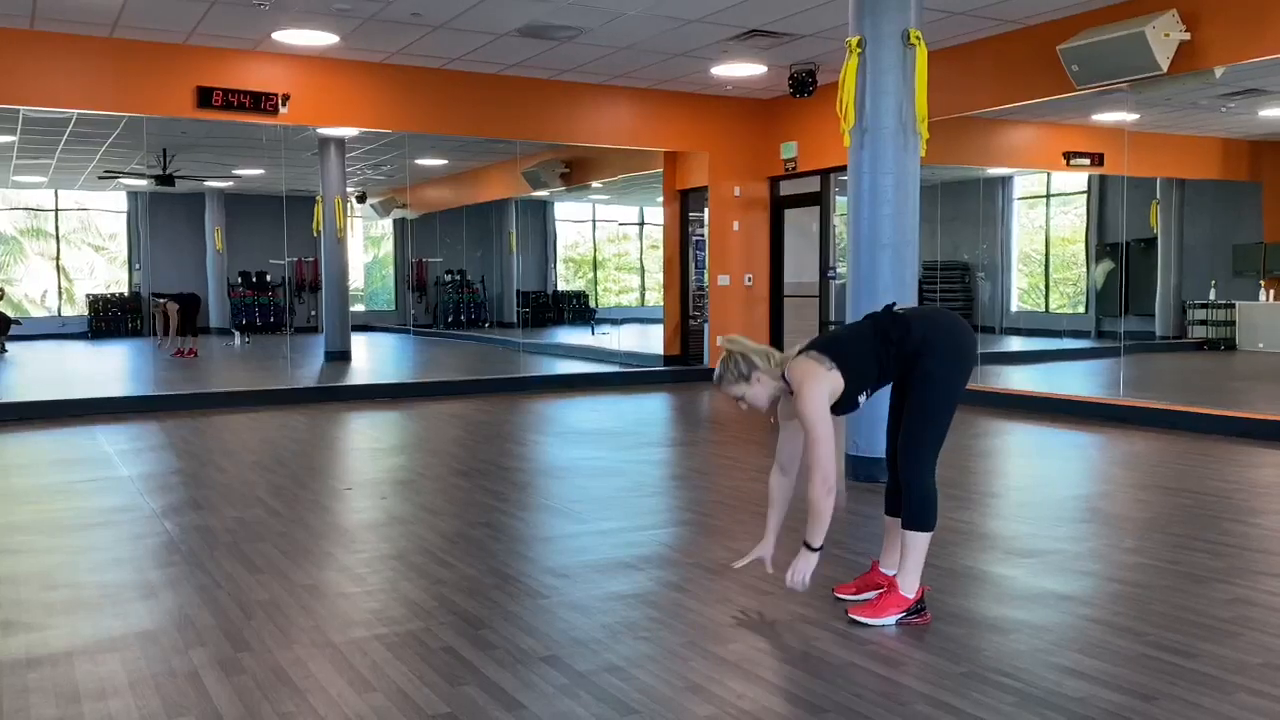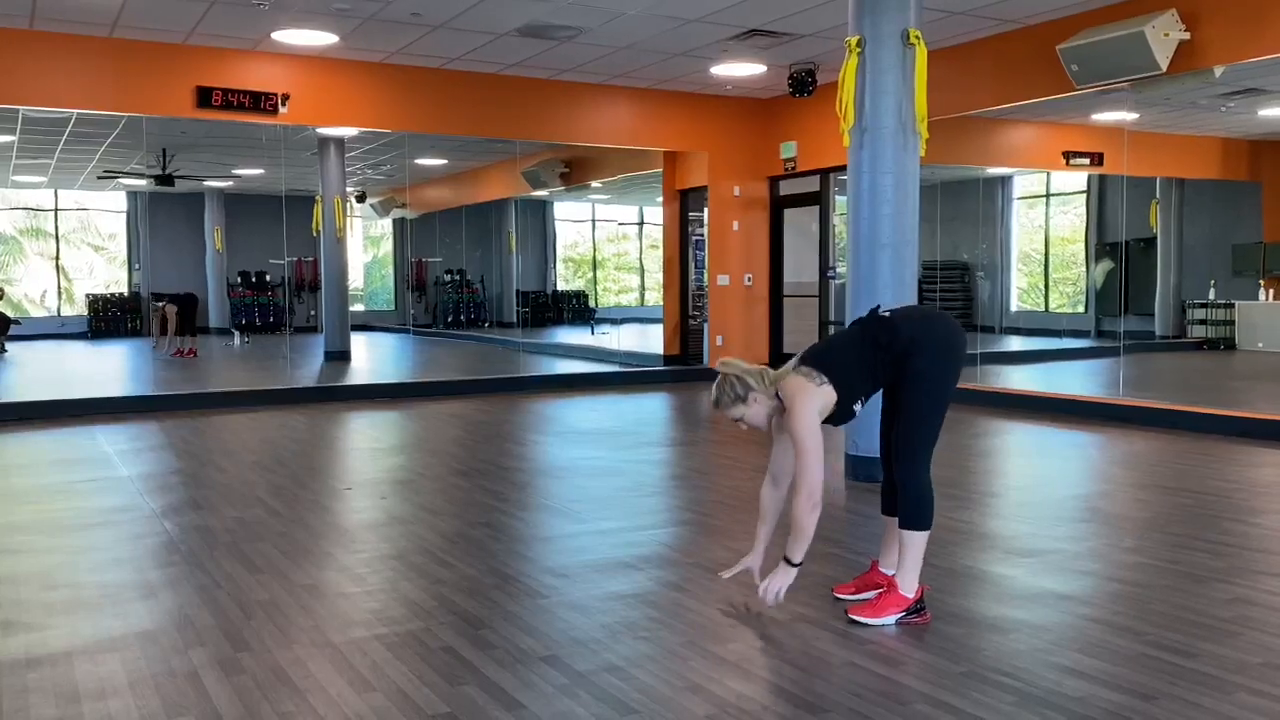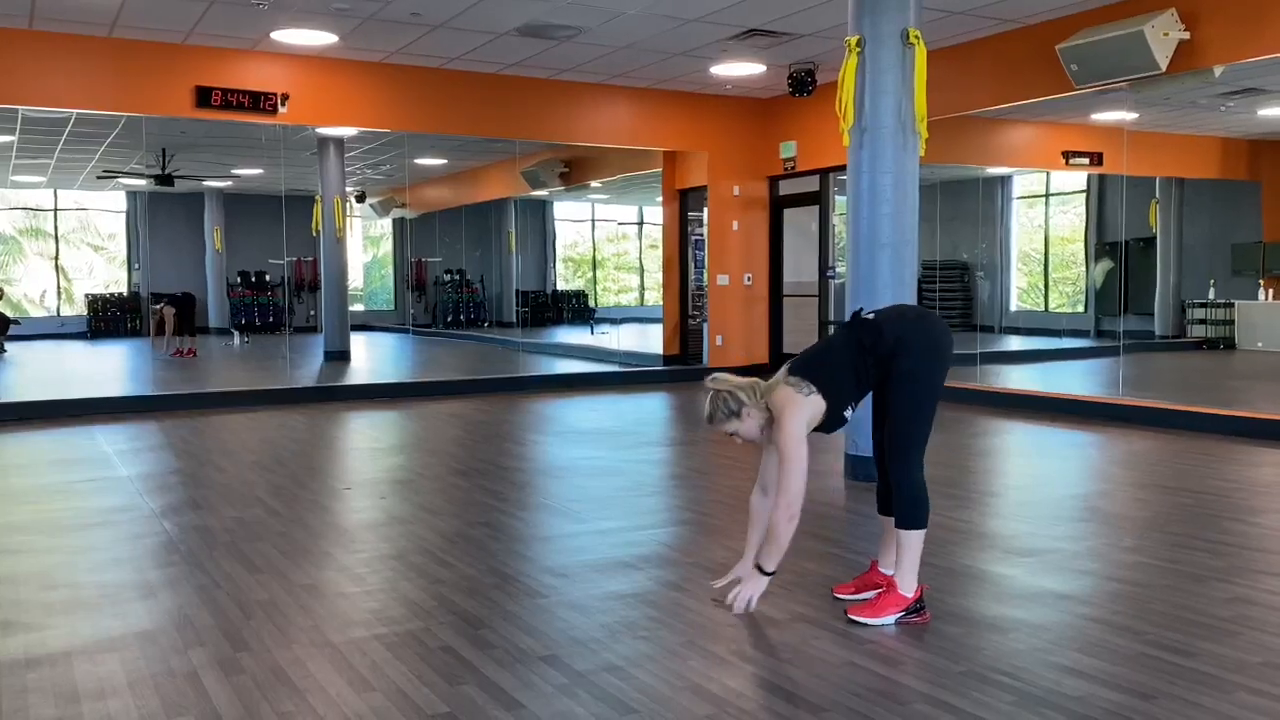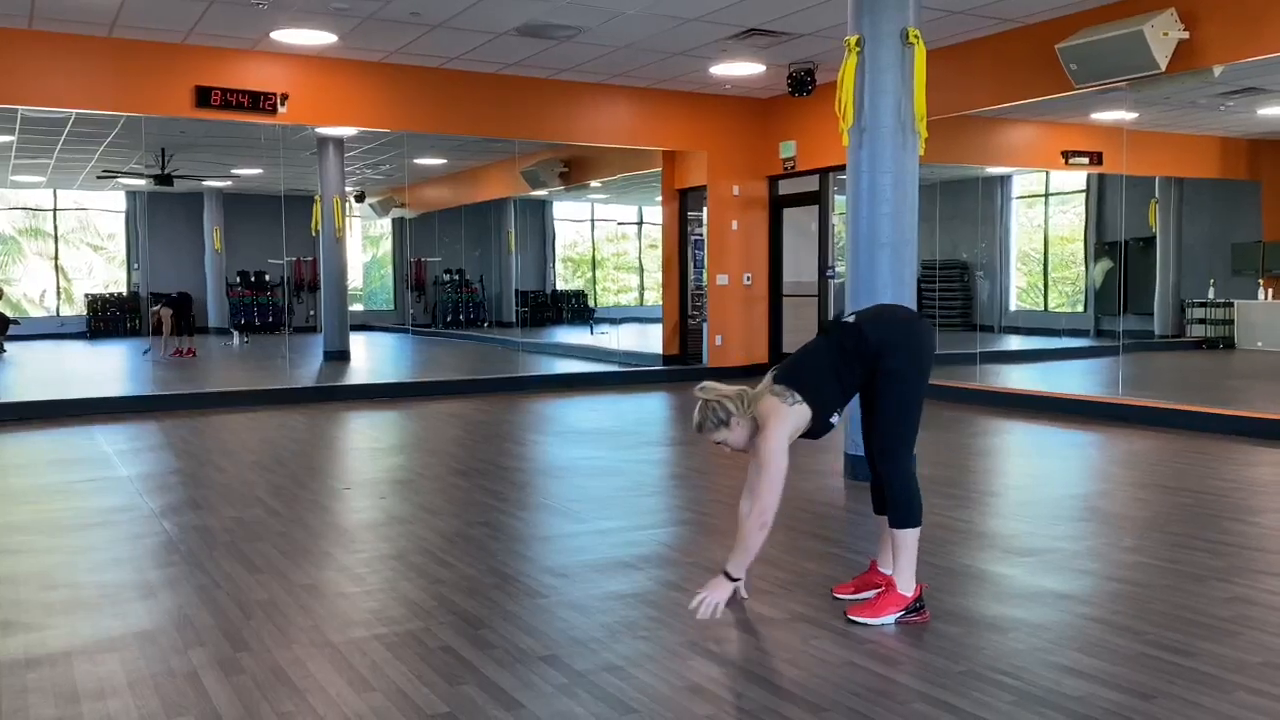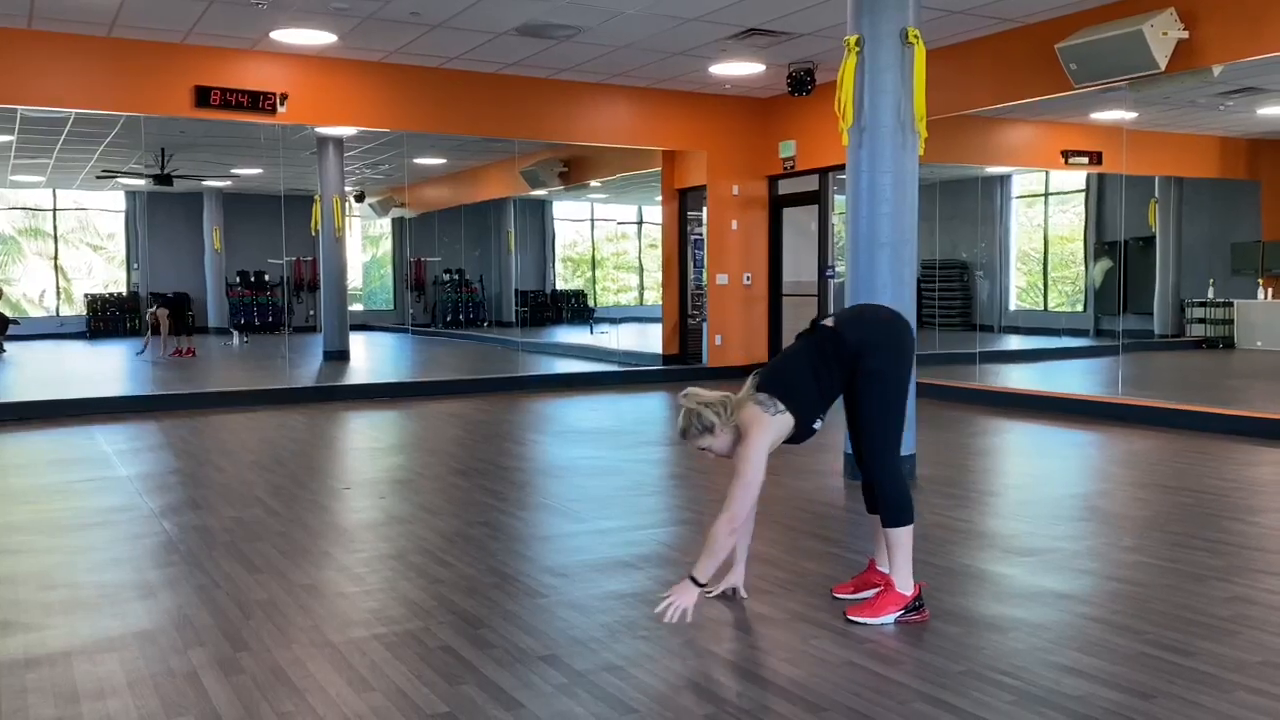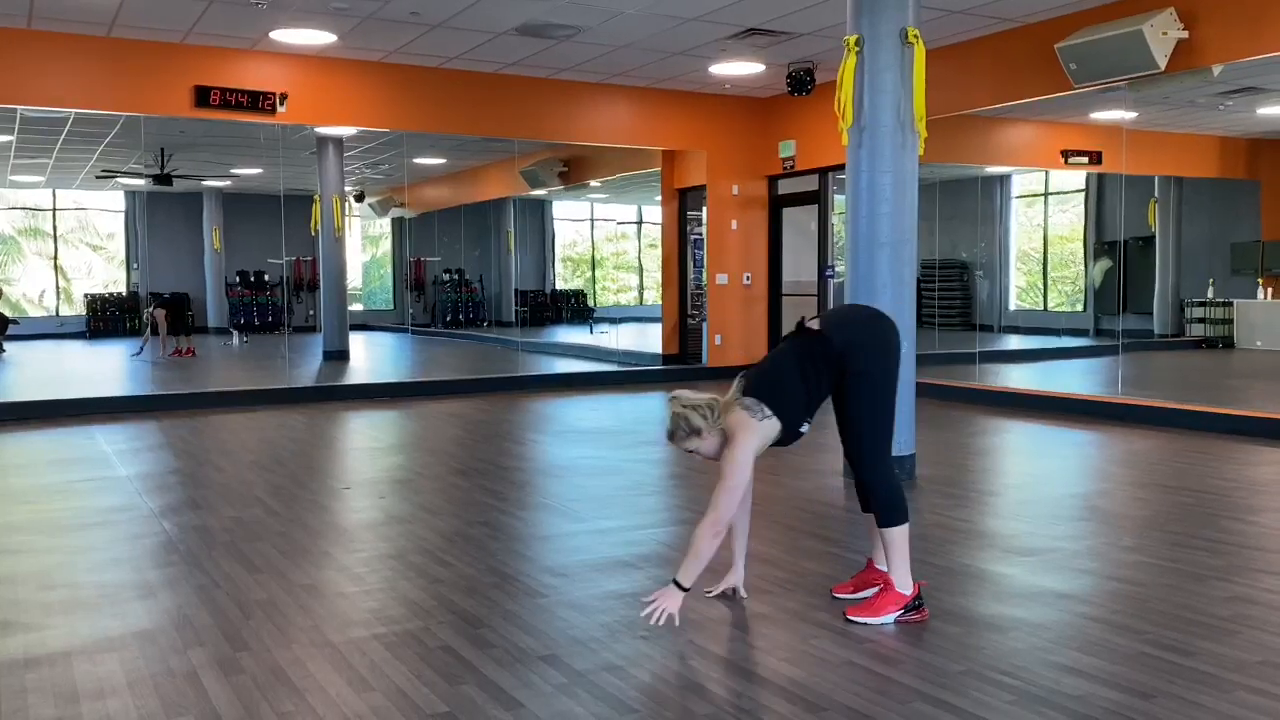
dt=0.1s
person 1, frame 1
left shoulder: (808, 386)
right shoulder: (789, 388)
left elbow: (824, 483)
right elbow: (783, 469)
left wrist: (811, 550)
right wrist: (768, 541)
left hip: (943, 345)
right hip: (918, 352)
left knee: (914, 466)
right knee: (897, 463)
left ankle: (907, 595)
right ankle: (886, 571)
person 1, frame 2
left shoulder: (800, 404)
right shoulder: (781, 400)
left elbow: (809, 498)
right elbow: (774, 483)
left wrist: (790, 565)
right wrist: (757, 553)
left hip: (933, 342)
right hip: (907, 347)
left knee: (909, 466)
right knee: (893, 463)
left ankle: (906, 593)
right ankle: (886, 573)
person 1, frame 3
left shoulder: (790, 415)
right shoulder: (773, 410)
left elbow: (788, 510)
right elbow: (765, 492)
left wrist: (763, 574)
right wrist: (748, 561)
left hip: (919, 343)
right hip: (895, 347)
left knee: (902, 465)
right knee: (886, 463)
left ankle: (906, 593)
right ankle: (885, 571)
person 1, frame 4
left shoulder: (773, 424)
right shoulder: (757, 412)
left elbow: (760, 516)
right elbow: (752, 497)
left wrist: (728, 579)
right wrist: (737, 569)
left hip: (900, 341)
right hip: (876, 342)
left knee: (893, 464)
right knee: (878, 463)
left ankle: (904, 593)
right ankle: (884, 571)
person 1, frame 5
left shoulder: (756, 430)
right shoulder: (740, 418)
left elbow: (731, 521)
right elbow: (738, 507)
left wrist: (694, 583)
right wrist: (738, 568)
left hip: (880, 340)
right hip: (858, 342)
left knee: (881, 464)
right knee: (867, 461)
left ankle: (904, 592)
right ankle: (883, 569)
person 1, frame 6
left shoulder: (743, 433)
right shoulder: (728, 416)
left elbow: (714, 523)
right elbow: (738, 498)
left wrist: (677, 588)
right wrist: (737, 569)
left hip: (864, 339)
right hip: (839, 340)
left knee: (873, 463)
right knee: (861, 463)
left ankle: (904, 592)
right ankle: (880, 568)
